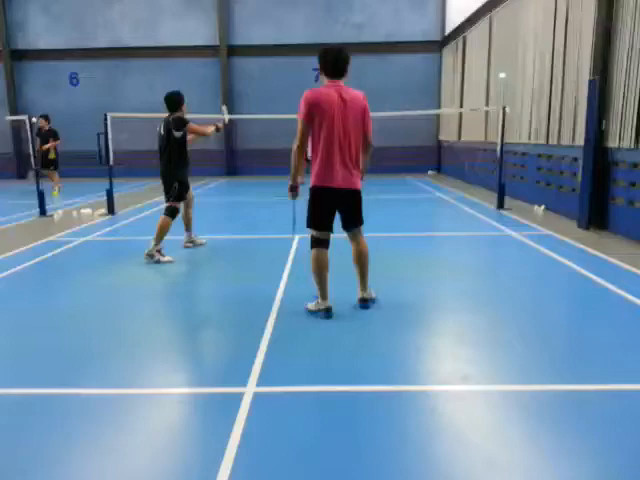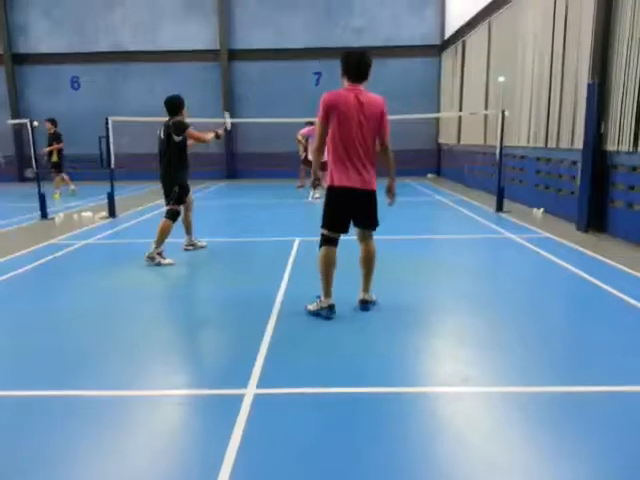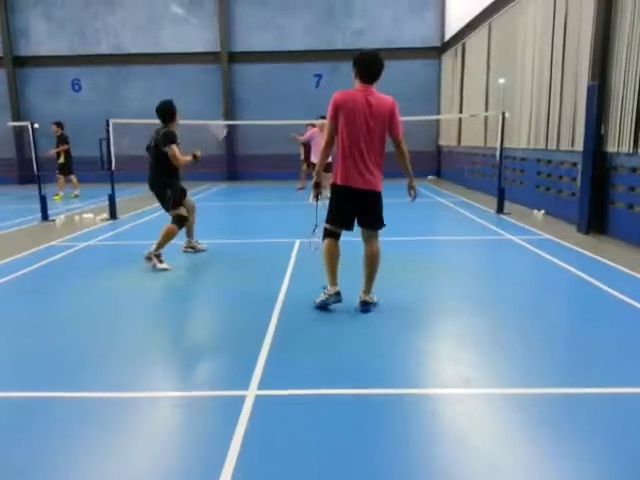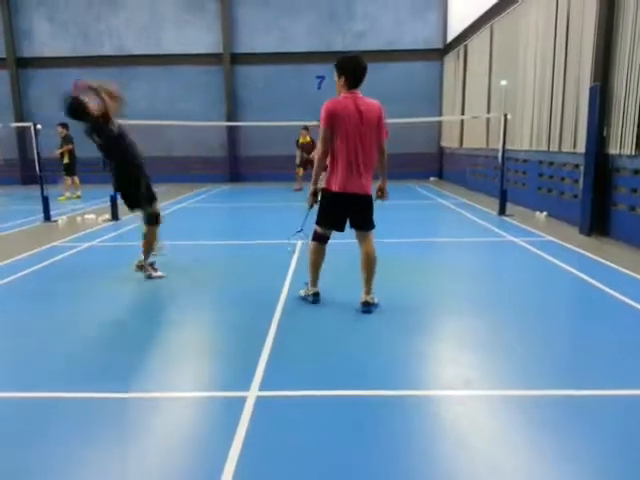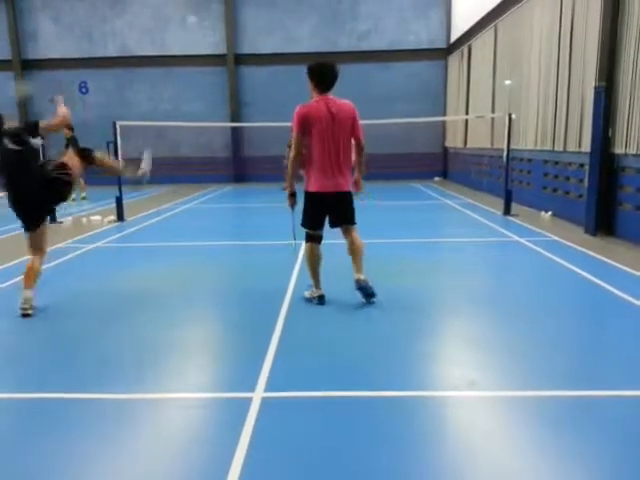
dt=0.4s
person 1, frame 1
left shoulder: (311, 97)
right shoulder: (360, 98)
left elbow: (300, 144)
right elbow: (368, 144)
left wrist: (293, 179)
left hip: (322, 183)
right hip: (351, 183)
left knee: (320, 241)
right knee: (357, 236)
left ankle: (323, 302)
right ankle: (365, 293)
person 1, frame 2
left shoulder: (330, 99)
right shoulder: (378, 102)
left elbow: (319, 143)
right elbow: (385, 146)
left wrist: (314, 170)
right wrist: (391, 180)
left hip: (339, 183)
right hip: (367, 185)
left knee: (328, 240)
right knee: (366, 238)
left ankle: (326, 299)
right ankle: (366, 295)
person 1, frame 3
left shoulder: (340, 99)
right shoulder: (389, 104)
left elbow: (328, 142)
right elbow: (399, 146)
left wrist: (317, 176)
right wrist: (410, 179)
left hip: (343, 182)
right hip: (372, 185)
left knee: (331, 234)
right knee: (371, 239)
left ankle: (332, 288)
right ankle: (367, 296)
person 1, frame 4
left shoulder: (331, 107)
right shoulder: (376, 108)
left elbow: (323, 152)
right elbow: (381, 150)
left wrist: (313, 186)
right wrist: (383, 182)
left hip: (336, 187)
right hip: (363, 188)
left knee: (320, 237)
right knee: (366, 240)
left ankle: (313, 289)
right ankle: (368, 296)
person 1, frame 5
left shoulder: (303, 111)
right shoulder: (349, 108)
left elbow: (296, 154)
right elbow: (360, 146)
left wrist: (290, 187)
right wrist: (359, 174)
left hip: (315, 187)
right hip: (343, 186)
left knee: (313, 237)
right knee: (350, 232)
left ankle: (317, 290)
right ankle: (360, 277)
person 2, frame 1
left shoulder: (168, 122)
right shoulder: (177, 120)
right elbow: (204, 132)
left wrist: (193, 135)
right wrist: (216, 127)
left hip: (176, 172)
right hip: (174, 173)
left knee: (189, 199)
right knee: (172, 209)
left ankle: (189, 238)
right ankle: (153, 250)
person 2, frame 2
left shoulder: (168, 126)
right shoulder: (177, 125)
right elbow: (203, 138)
left wrist: (190, 141)
right wrist: (216, 133)
left hip: (176, 175)
right hip: (173, 176)
left knee: (188, 203)
right knee: (173, 212)
left ankle: (190, 240)
right ankle: (154, 253)
person 2, frame 3
left shoulder: (160, 133)
right shoulder: (168, 135)
left elbow: (150, 149)
right elbow: (178, 161)
right wrist: (193, 156)
left hip: (169, 182)
right hip: (163, 184)
left knee: (191, 208)
right knee: (180, 218)
left ankle: (191, 242)
right ankle: (154, 254)
person 2, frame 4
left shoulder: (93, 127)
right shoulder: (102, 123)
right elbow: (117, 99)
right wrist: (96, 88)
left hip: (122, 178)
right hip: (133, 176)
left knee: (150, 214)
right knee: (153, 217)
right ankle: (146, 263)
person 2, frame 5
right shoulder: (21, 133)
right elbow: (64, 119)
right wrist: (61, 105)
left hip: (22, 204)
right hip: (47, 188)
left knee: (38, 254)
right knee: (80, 152)
left ankle: (27, 300)
right ankle: (132, 174)
